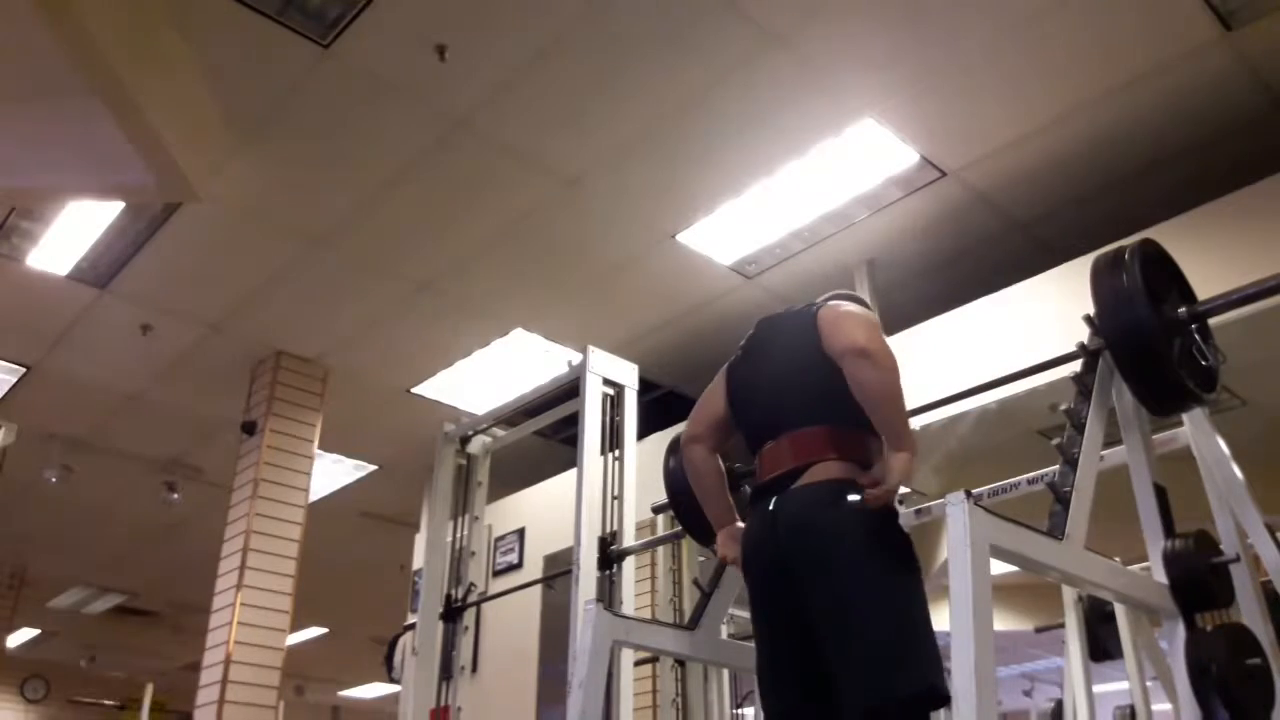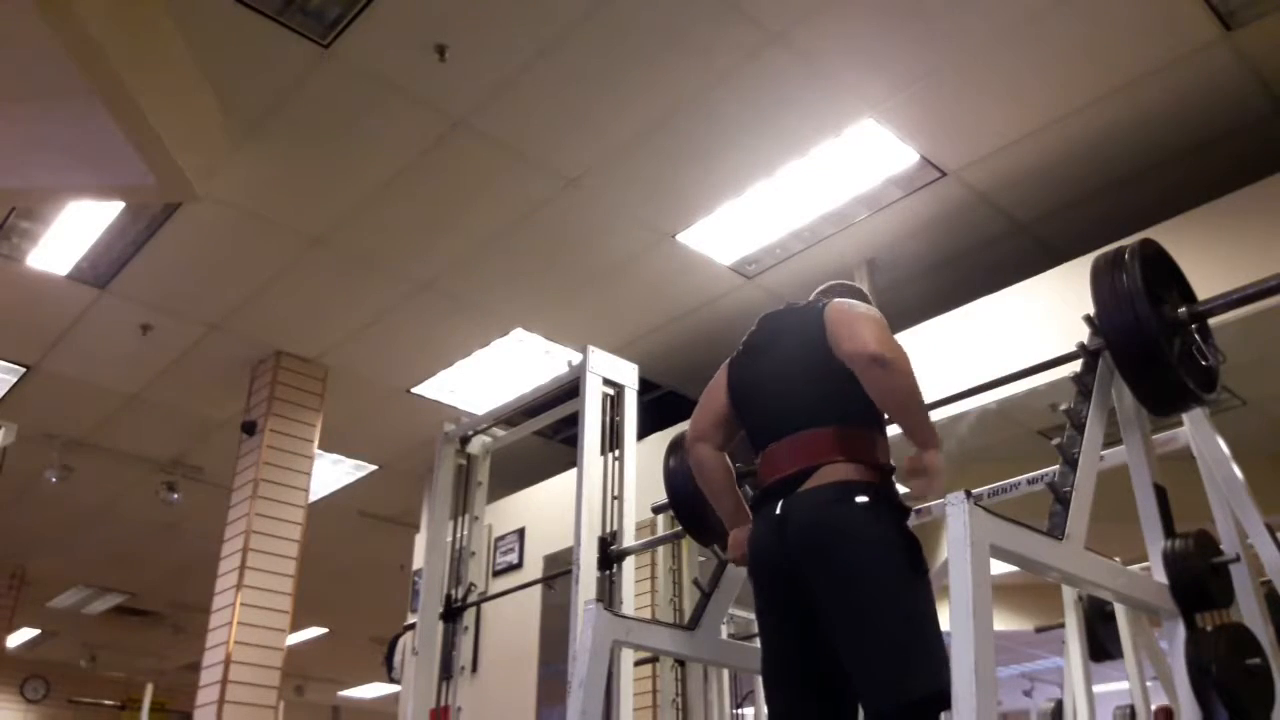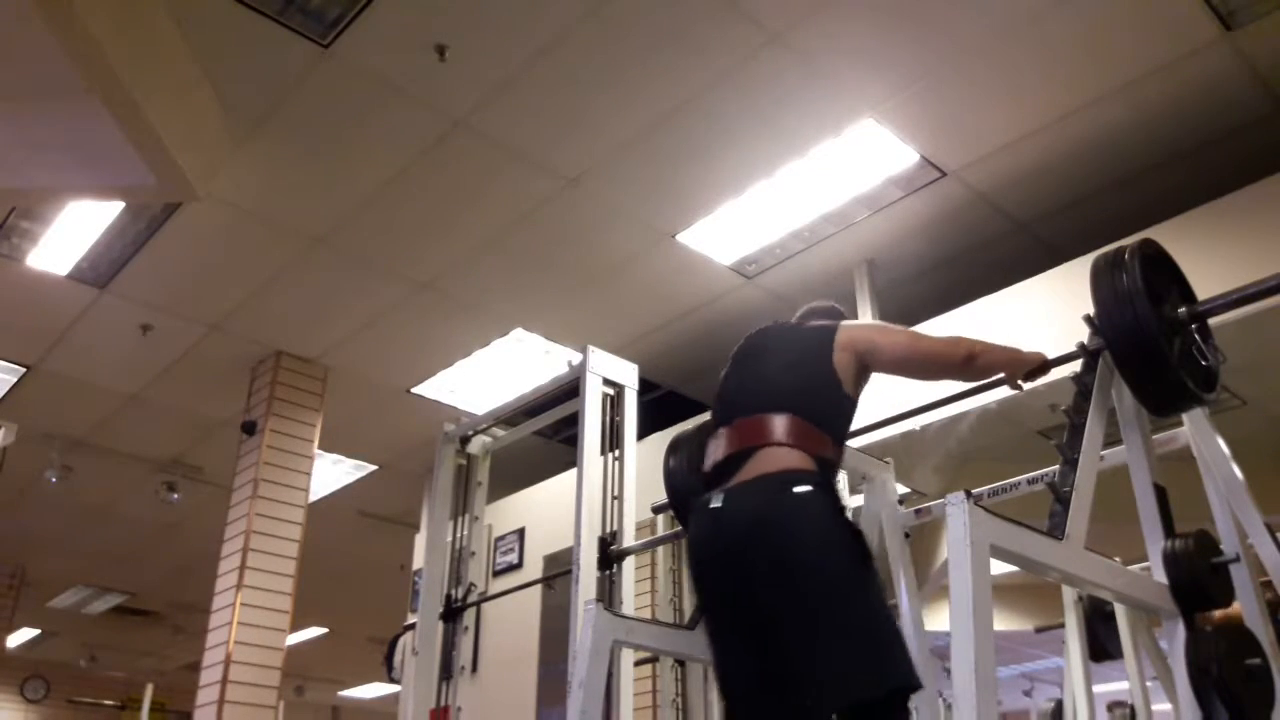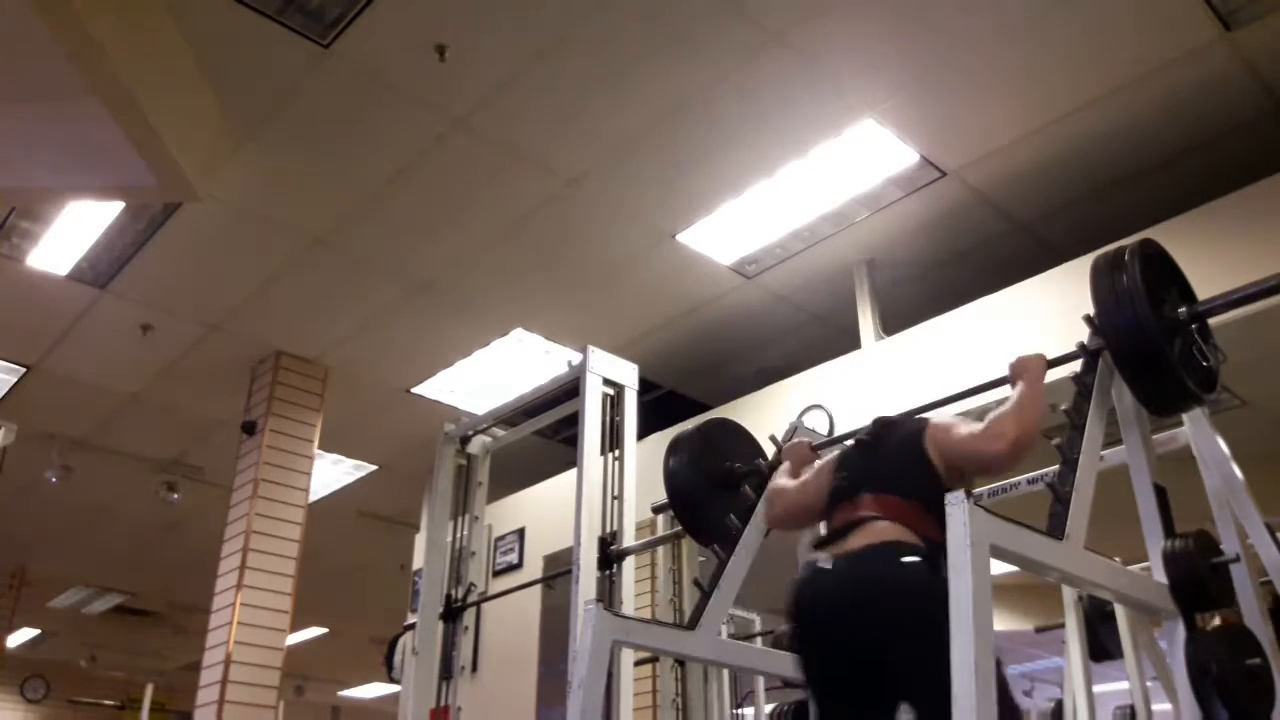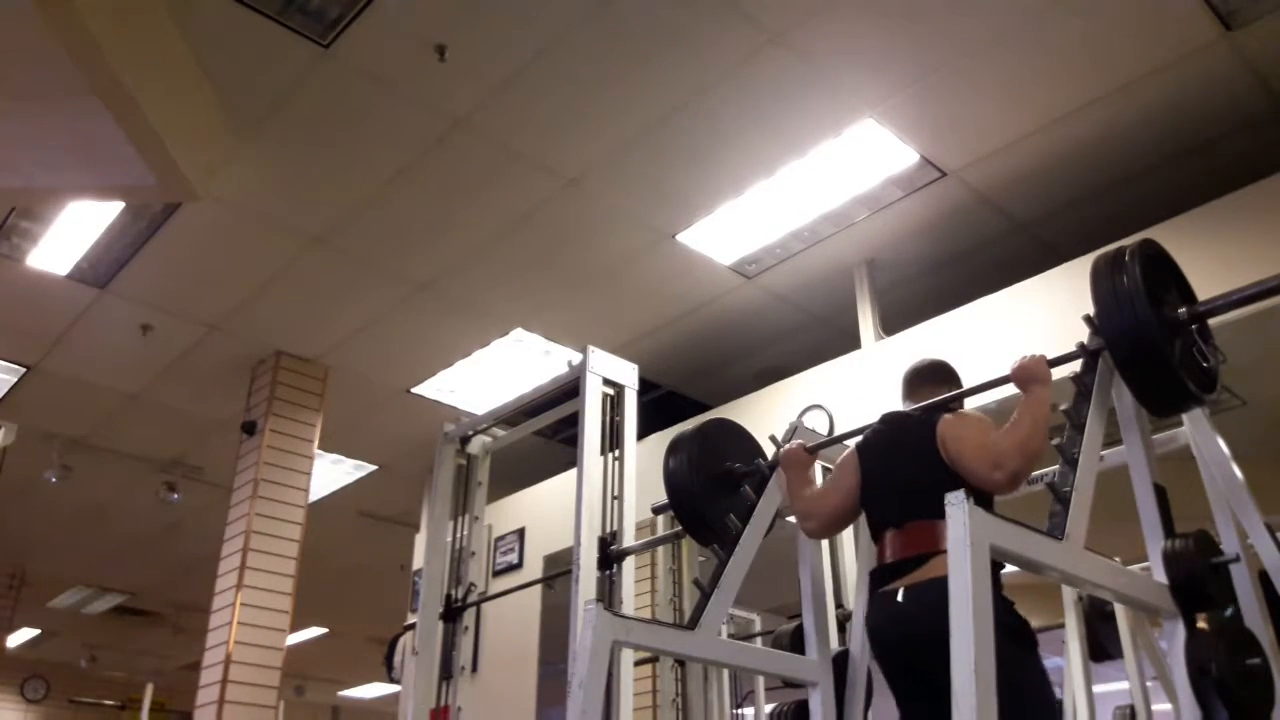
dt=0.7s
person 1, frame 1
left shoulder: (747, 357)
right shoulder: (845, 315)
left elbow: (696, 442)
right elbow: (862, 348)
left wrist: (727, 527)
right wrist: (899, 447)
left hip: (769, 527)
right hip: (838, 510)
person 1, frame 2
left shoulder: (747, 355)
right shoulder: (846, 313)
left elbow: (702, 441)
right elbow: (874, 352)
left wrist: (740, 525)
right wrist: (927, 445)
left hip: (776, 529)
right hip: (844, 511)
person 1, frame 3
left shoulder: (742, 362)
right shoulder: (842, 340)
right elbow: (956, 355)
right wrist: (1021, 362)
left hip: (713, 524)
right hip: (789, 507)
person 1, frame 4
left shoulder: (852, 454)
right shoulder: (943, 434)
left elbow: (779, 510)
right elbow: (999, 444)
left wrist: (793, 464)
right wrist: (1030, 380)
left hip: (818, 592)
right hip: (893, 575)
person 1, frame 5
left shoulder: (865, 449)
right shoulder: (957, 426)
left elbow: (815, 519)
right elbow: (1003, 468)
left wrist: (797, 470)
right wrist: (1036, 388)
left hip: (890, 615)
